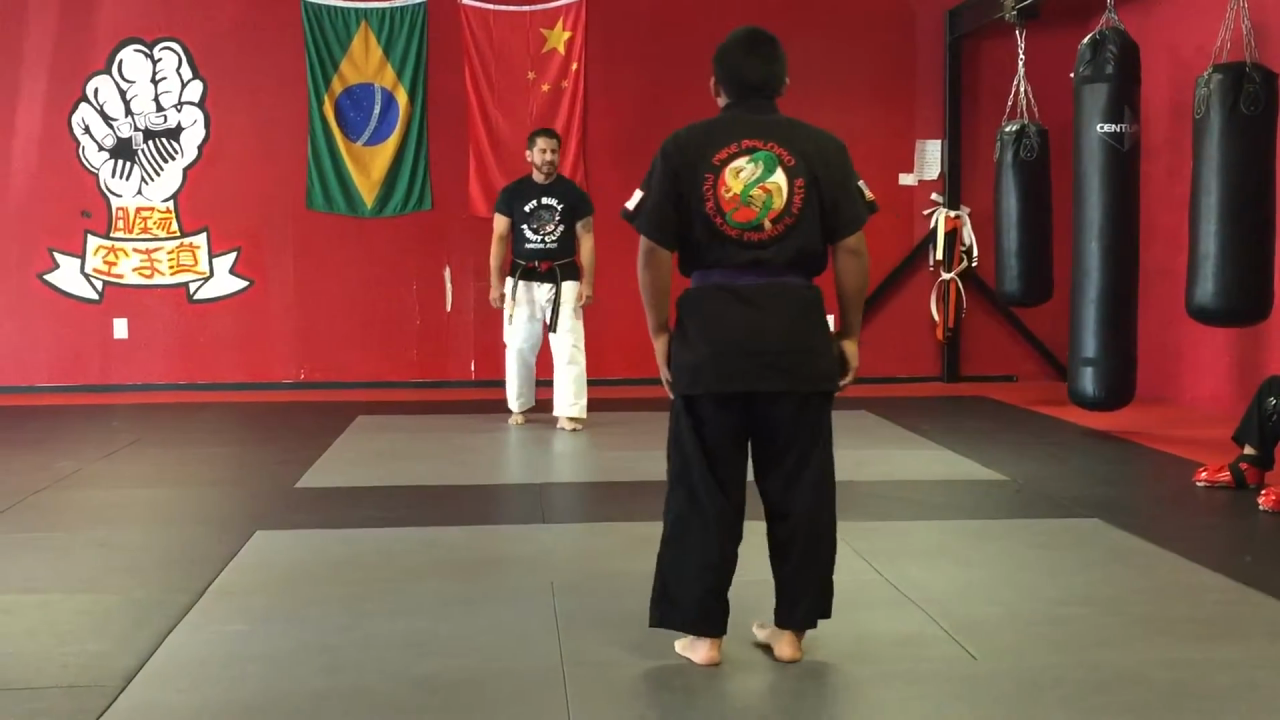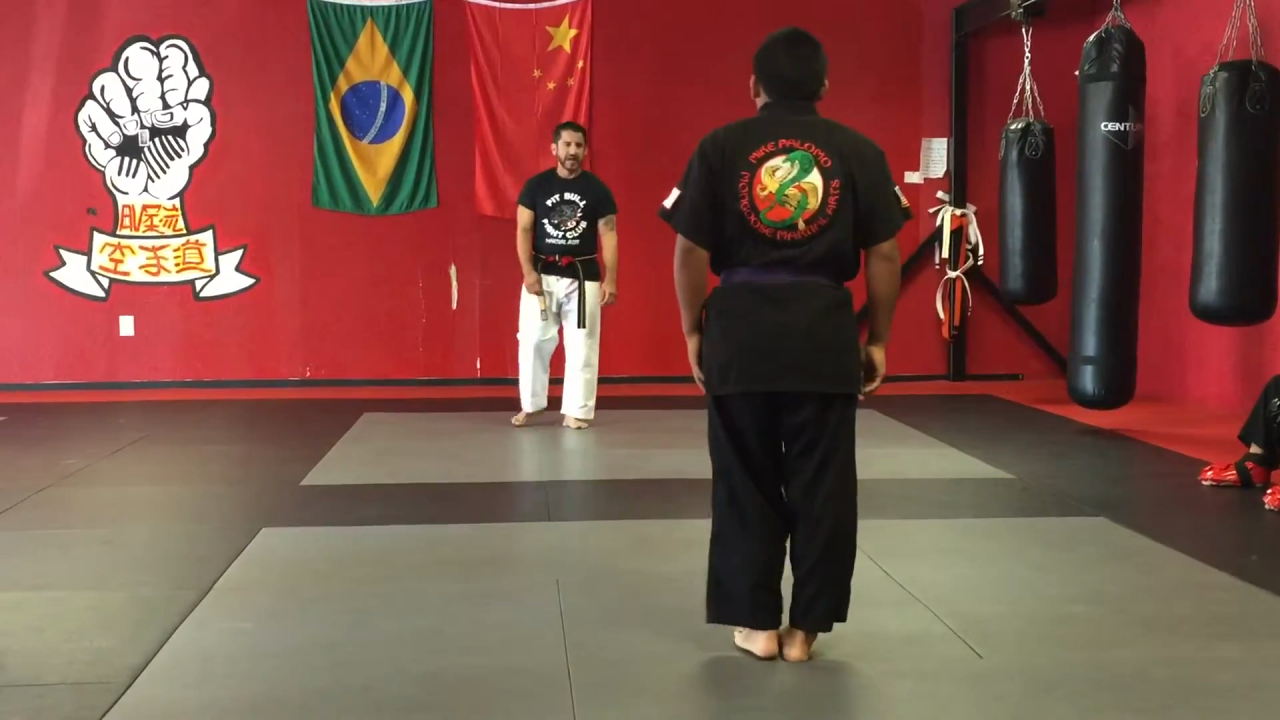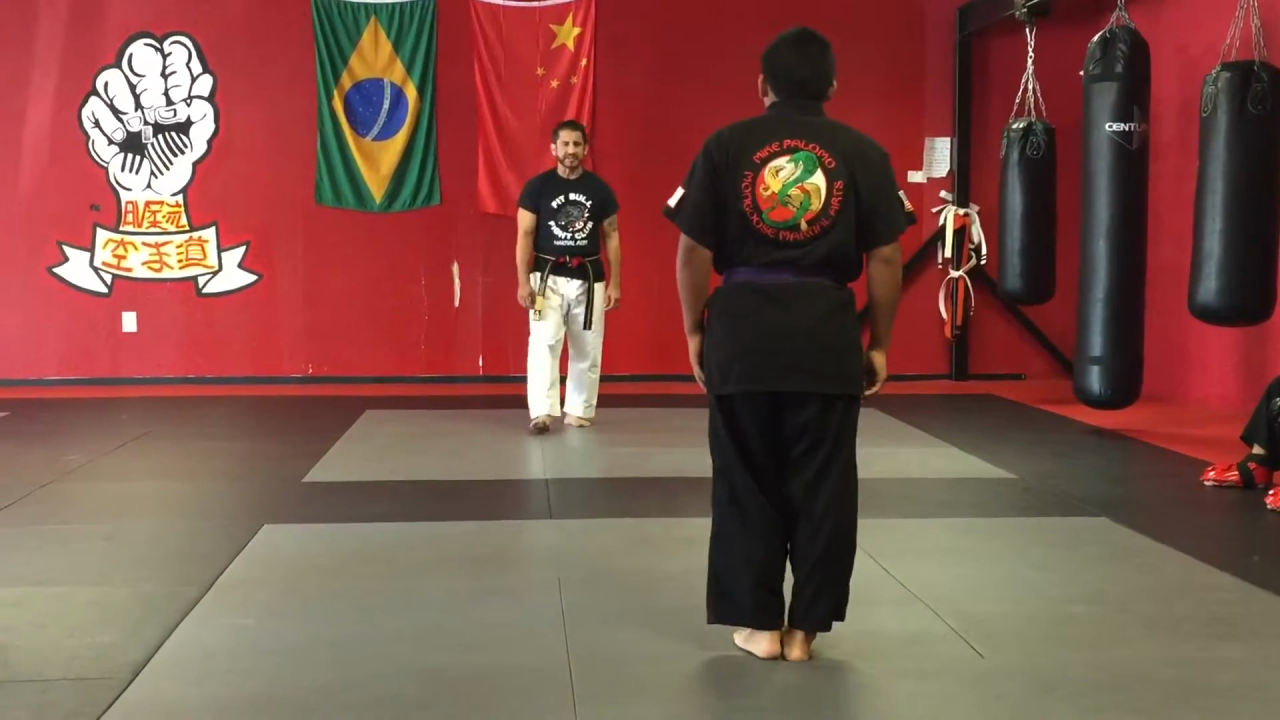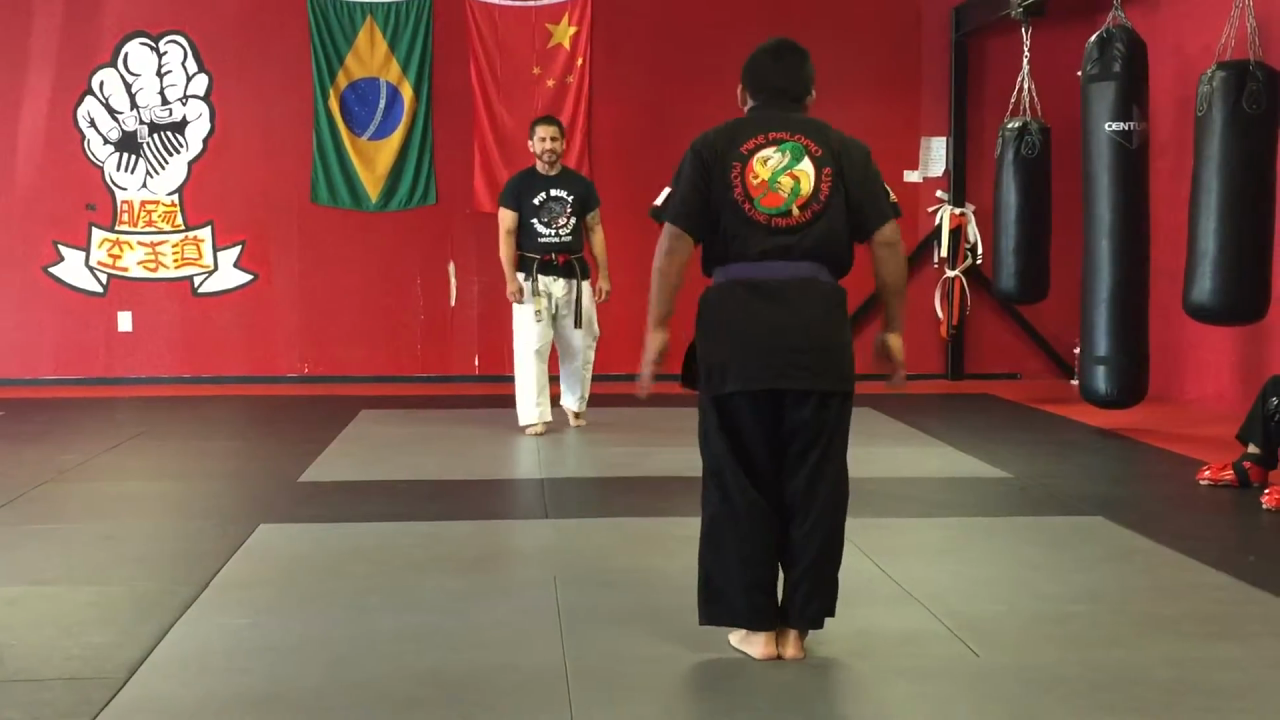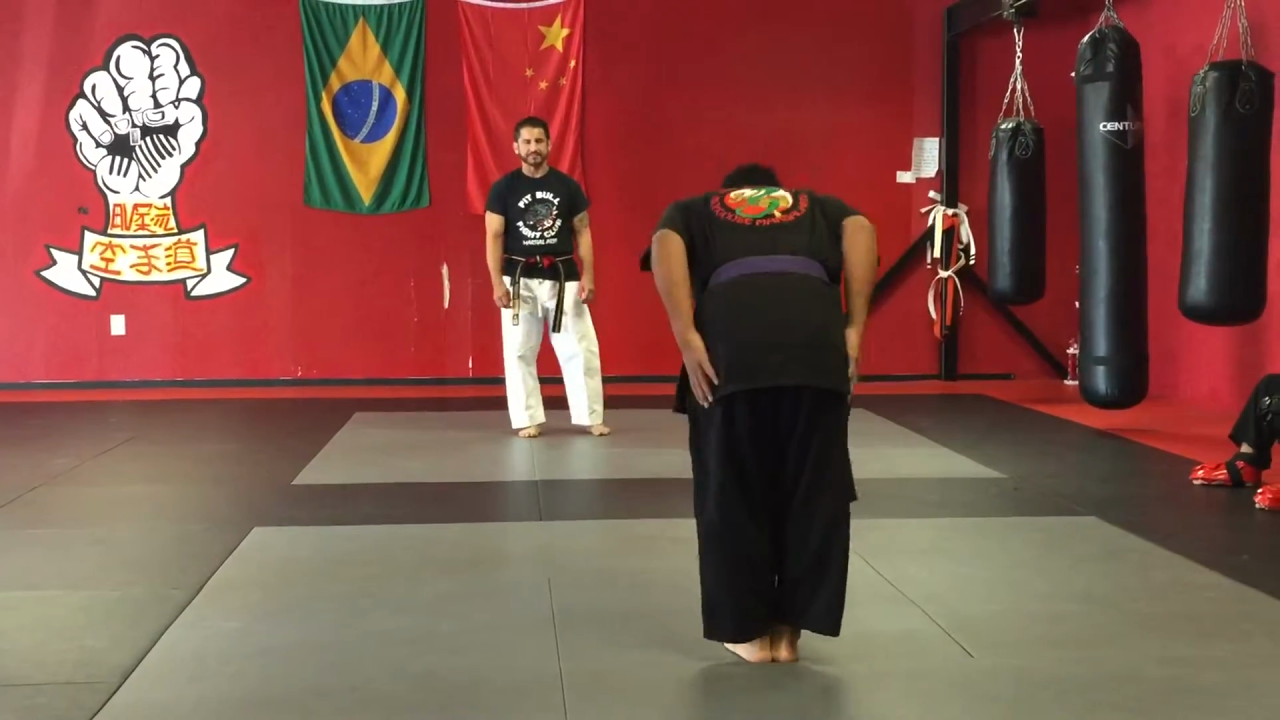
dt=0.4s
person 1, frame 1
left shoulder: (684, 147)
right shoulder: (821, 147)
left elbow: (654, 252)
right elbow: (851, 250)
left wrist: (660, 332)
right wrist: (849, 332)
left hip: (710, 331)
right hip: (797, 331)
left knee: (704, 487)
right knee: (800, 488)
left ankle: (701, 630)
right ankle: (791, 627)
person 1, frame 2
left shoulder: (721, 146)
right shoulder: (858, 151)
left elbow: (690, 251)
right elbow: (884, 255)
left wrist: (693, 331)
right wrist: (878, 340)
left hip: (740, 329)
right hip: (824, 333)
left knee: (745, 485)
right knee: (823, 487)
left ankle: (757, 622)
right ankle: (804, 627)
person 1, frame 3
left shoulder: (726, 145)
right shoulder: (863, 153)
left elbow: (693, 251)
right elbow: (885, 260)
left wrist: (694, 330)
right wrist: (879, 344)
left hip: (742, 332)
right hip: (827, 336)
left knee: (747, 484)
right knee: (824, 487)
left ankle: (759, 623)
right ankle: (804, 626)
person 1, frame 4
left shoulder: (712, 148)
right shoulder: (846, 150)
left elbow: (676, 241)
right elbow: (889, 242)
left wrist: (658, 327)
right wrist: (893, 327)
left hip: (734, 328)
right hip: (819, 327)
left knee: (739, 481)
right knee: (816, 483)
left ankle: (754, 625)
right ankle: (797, 625)
person 1, frame 5
left shoulder: (694, 209)
right shoulder: (818, 205)
left elbow: (664, 245)
right elbow: (861, 231)
left wrist: (687, 336)
right wrist: (853, 327)
left hip: (731, 327)
right hip: (813, 325)
left knee: (732, 487)
right knee: (815, 487)
left ankle: (748, 630)
right ankle: (788, 628)
person 2, frame 1
left shoulder: (574, 193)
right shoulder: (512, 192)
left elbow: (586, 238)
right elbow: (500, 238)
left wrist: (587, 281)
right wrist: (495, 283)
left hip: (564, 278)
right hip: (522, 279)
left knee: (568, 346)
right knee: (519, 346)
left ankle: (568, 413)
right ankle: (519, 406)
person 2, frame 2
left shoulder: (598, 190)
right shoulder: (536, 185)
left elbow: (608, 235)
right elbow: (524, 230)
left wrist: (610, 278)
right wrist: (528, 270)
left hip: (583, 276)
right hip: (543, 274)
left knee: (582, 347)
right knee: (534, 342)
left ankle: (577, 411)
right ankle: (531, 406)
person 2, frame 3
left shoulder: (600, 189)
right shoulder: (537, 187)
left elbow: (611, 237)
right elbow: (525, 235)
left wrist: (614, 282)
right wrist: (523, 280)
left hip: (589, 277)
right hip: (548, 276)
left knee: (587, 349)
right knee: (544, 343)
left ankle: (578, 410)
right ankle: (543, 412)
person 2, frame 4
left shoulder: (580, 184)
right shoulder: (517, 185)
left elbow: (595, 230)
right elbow: (506, 233)
left wrist: (603, 274)
right wrist: (511, 278)
left hip: (574, 274)
right hip: (533, 275)
left knee: (579, 346)
right knee: (531, 347)
left ankle: (573, 404)
right ankle: (535, 416)
person 2, frame 5
left shoulder: (568, 186)
right shoulder: (503, 188)
left elbow: (582, 233)
right elbow: (494, 237)
left wrist: (588, 275)
right wrist: (497, 282)
left hip: (563, 277)
right hip: (520, 279)
left knee: (580, 349)
right knee: (520, 352)
left ankle: (591, 417)
right ankle: (528, 419)
